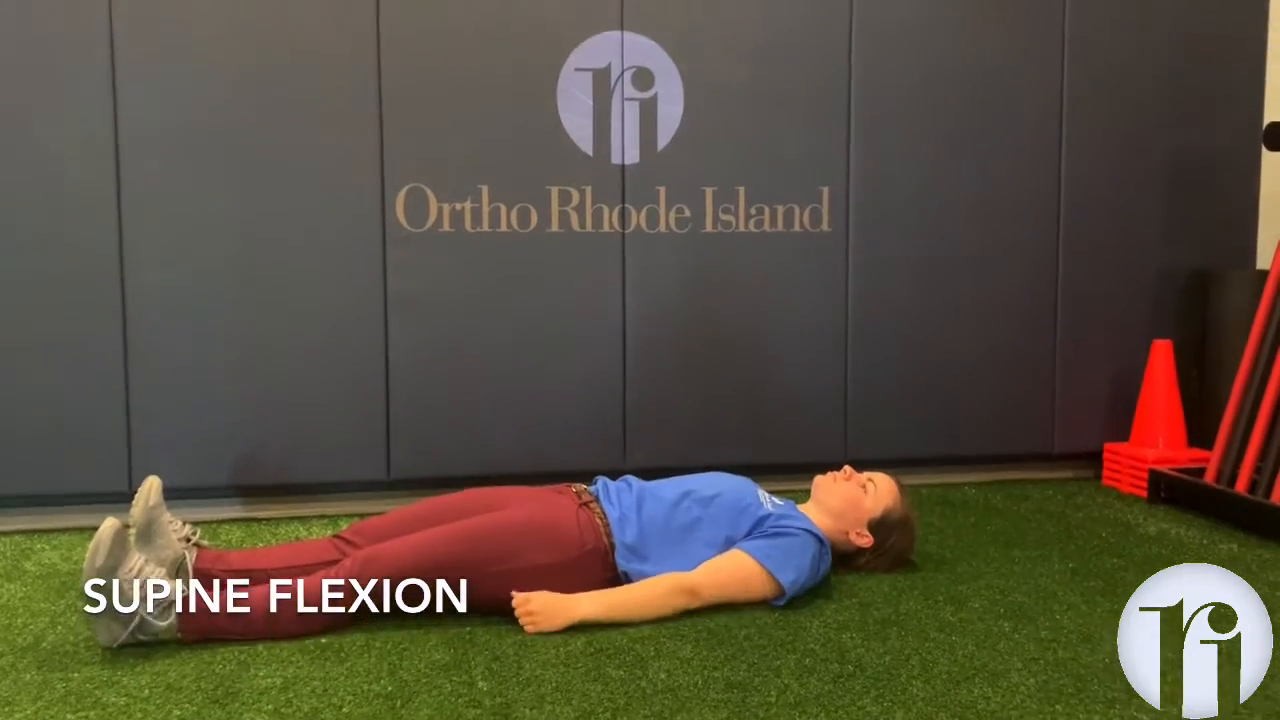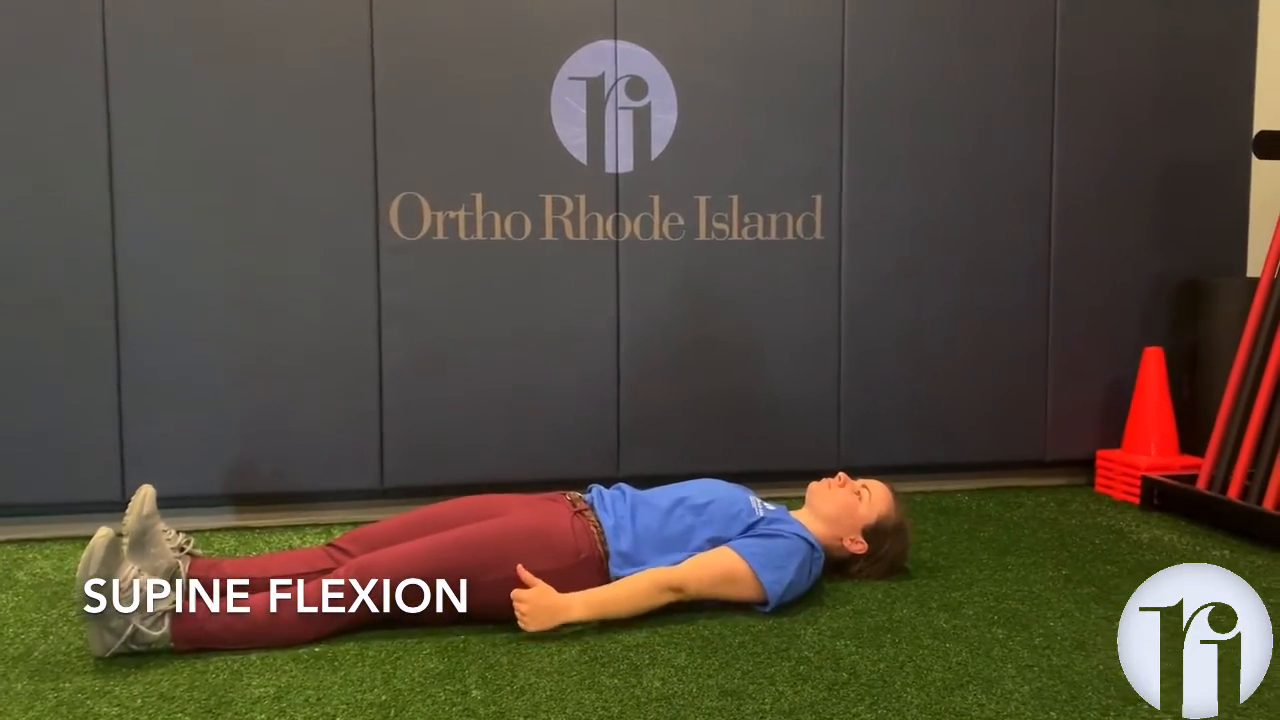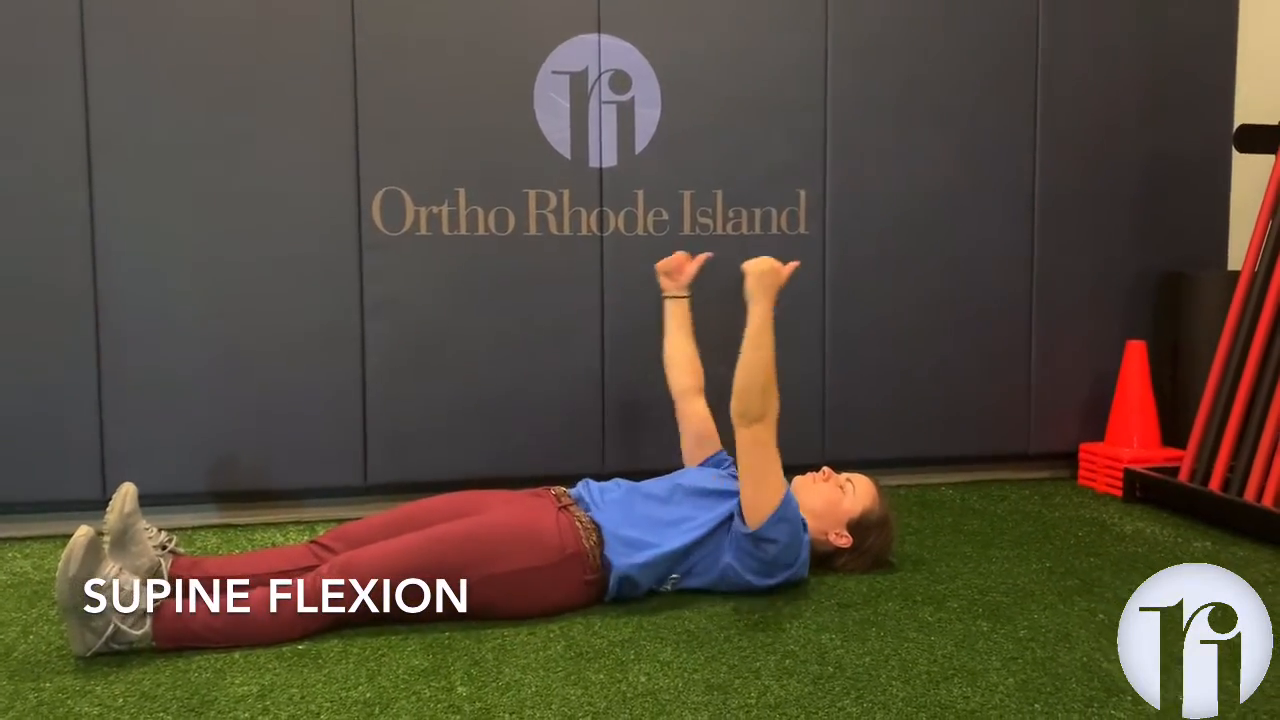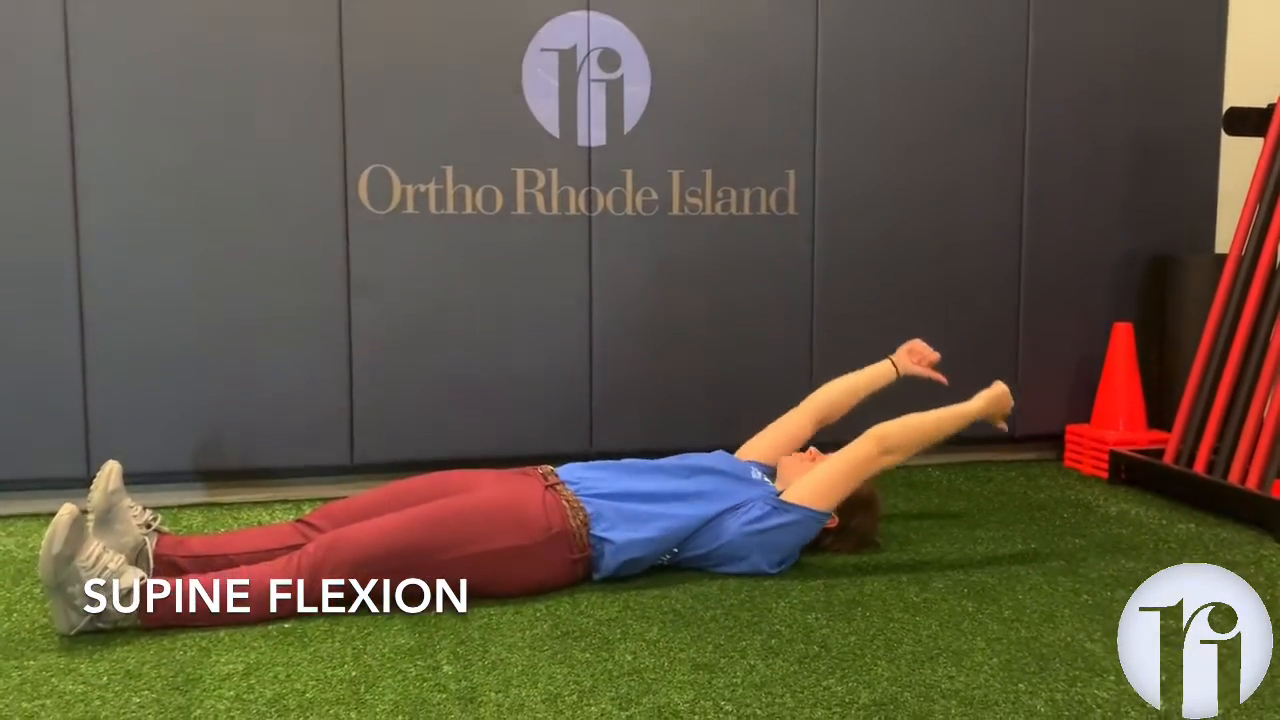
dt=1s
person 1, frame 1
left shoulder: (798, 549)
right shoulder: (770, 511)
left elbow: (691, 589)
left wrist: (573, 609)
left hip: (587, 548)
right hip: (577, 502)
left knee: (371, 575)
right knee: (360, 543)
left ankle: (169, 611)
right ankle: (194, 559)
person 1, frame 2
left shoulder: (790, 555)
right shoulder: (763, 517)
left elbow: (677, 581)
left wrist: (567, 606)
left hip: (581, 554)
right hip: (573, 510)
left knee: (368, 588)
right knee: (353, 554)
left ankle: (160, 622)
right ankle: (187, 569)
person 1, frame 3
left shoulder: (778, 547)
right shoulder: (729, 489)
left elbow: (754, 418)
right elbow: (687, 396)
left wrist: (760, 306)
right wrist: (676, 299)
left hip: (567, 555)
right hip: (550, 509)
left knee: (347, 584)
right knee: (336, 550)
left ankle: (138, 618)
right ankle: (168, 570)
person 1, frame 4
left shoulder: (773, 530)
right shoulder: (748, 479)
left elbow: (869, 449)
right elbow: (813, 410)
left wrist: (974, 407)
right wrist: (893, 365)
left hip: (554, 537)
right hip: (538, 488)
left knee: (334, 567)
right knee: (326, 529)
left ankle: (126, 595)
right ankle: (154, 546)
